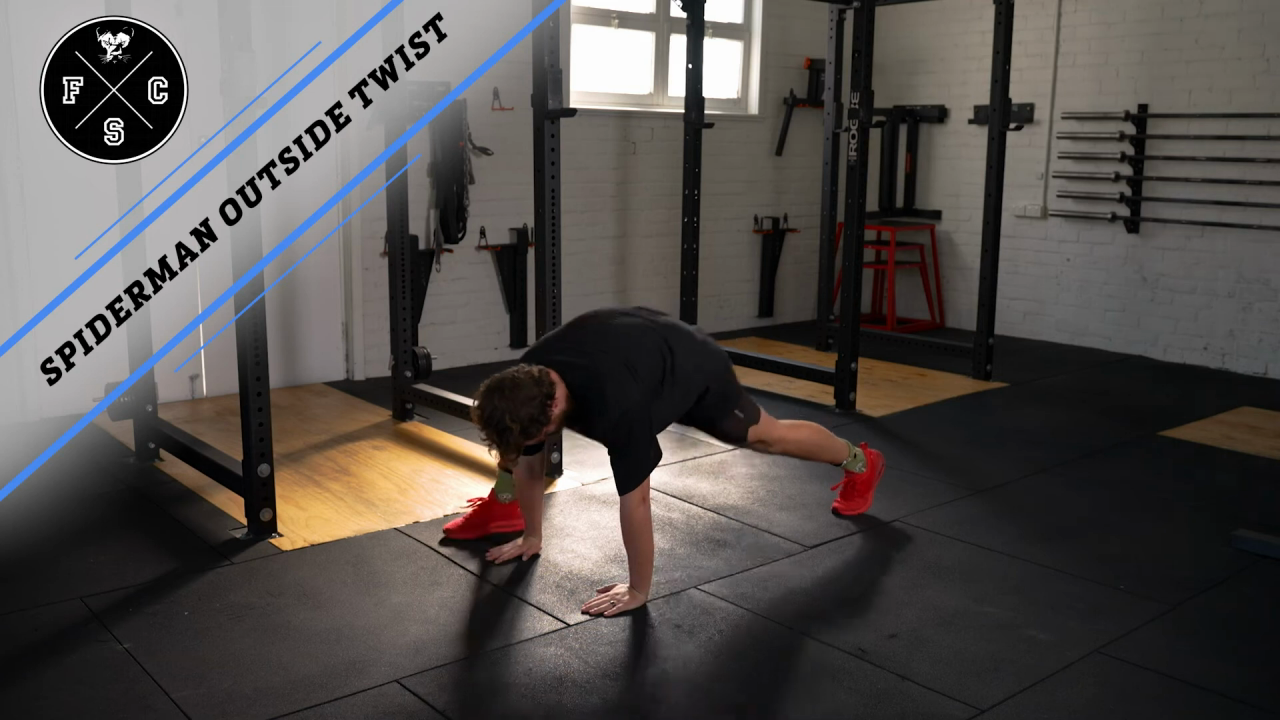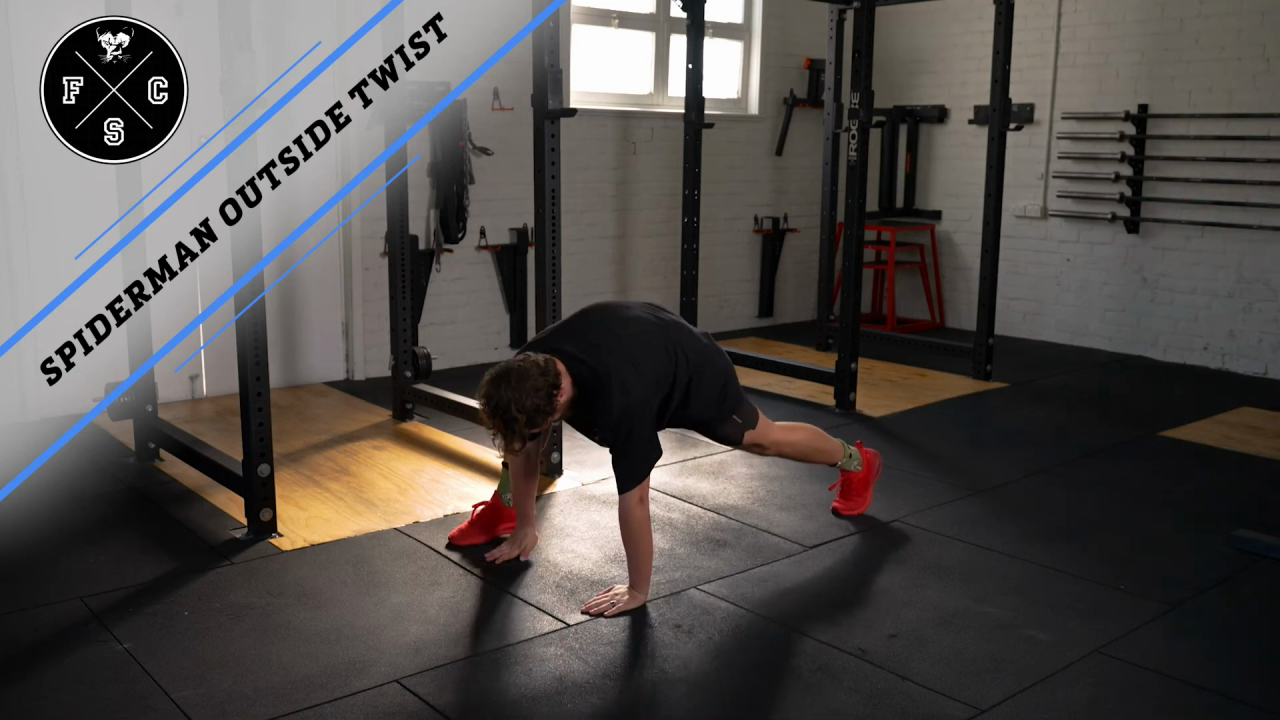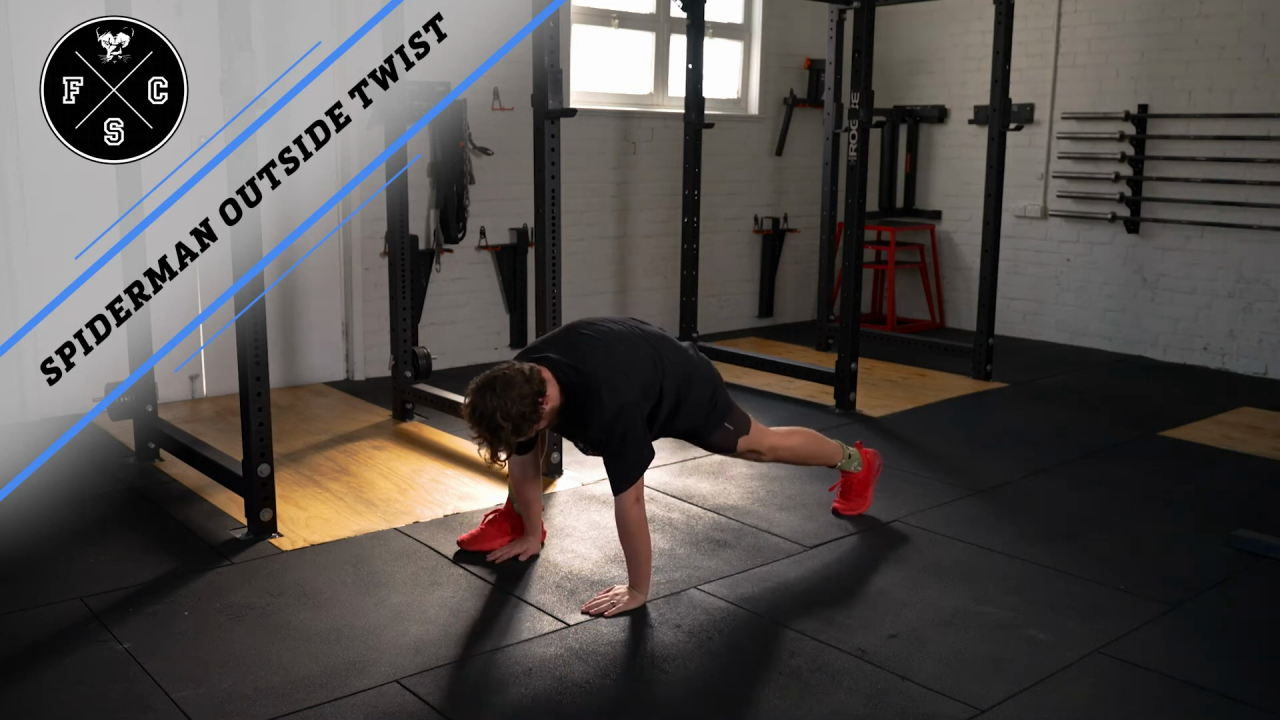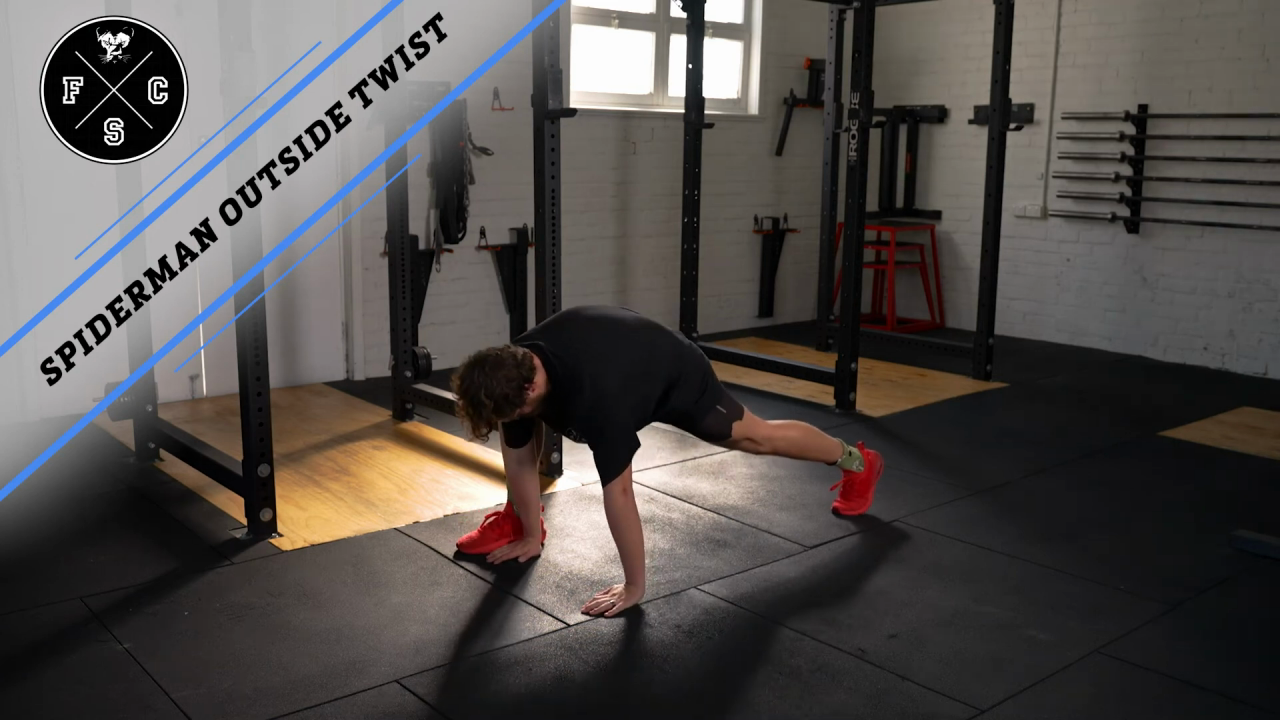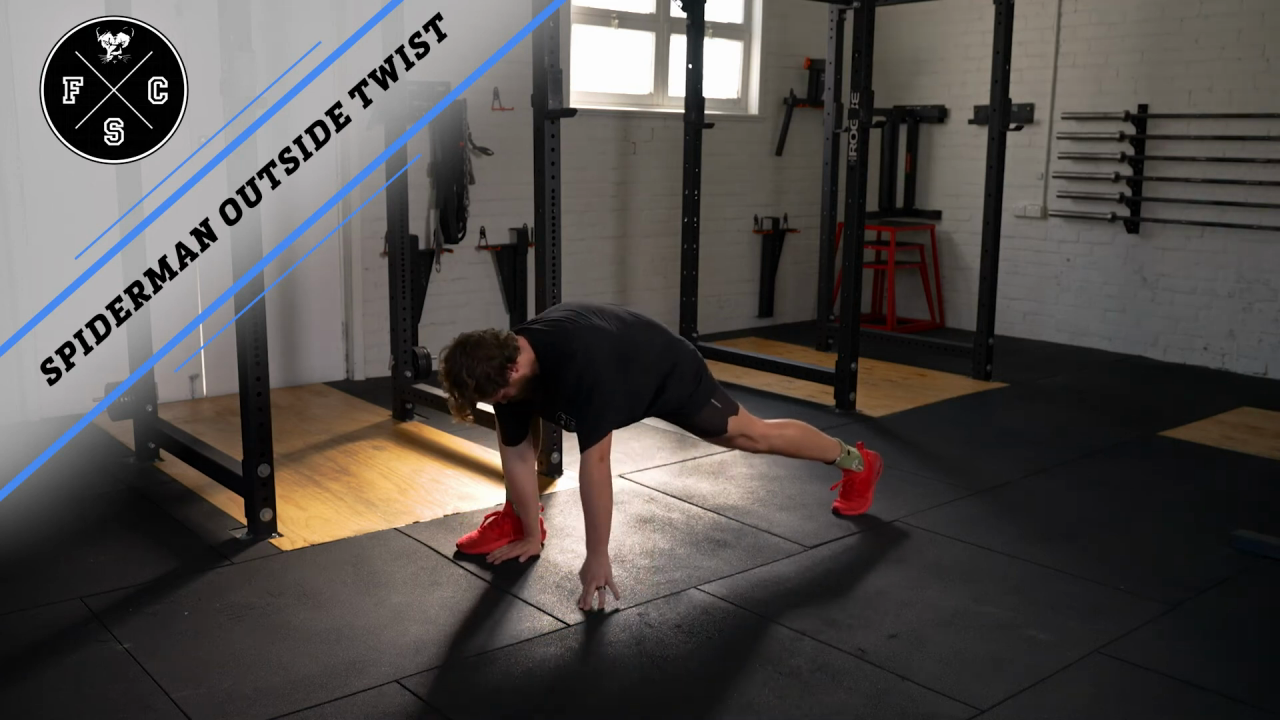
dt=0.7s
person 1, frame 1
left shoulder: (615, 404)
right shoulder: (525, 386)
left elbow: (635, 501)
right elbow: (527, 459)
left wrist: (637, 590)
right wrist: (532, 535)
left hip: (694, 372)
right hip: (637, 348)
left knee: (764, 435)
left ankle: (859, 462)
right ankle: (504, 506)
person 1, frame 2
left shoulder: (618, 400)
right shoulder: (527, 375)
left elbow: (634, 500)
right elbow: (524, 447)
left wrist: (637, 590)
right wrist: (524, 526)
left hip: (697, 374)
right hip: (641, 340)
left knee: (762, 438)
left ankle: (855, 462)
right ankle: (505, 508)
person 1, frame 3
left shoulder: (606, 405)
right shoulder: (520, 382)
left elbow: (629, 501)
right elbow: (523, 460)
left wrist: (637, 590)
right wrist: (530, 533)
left hip: (684, 387)
right hip: (631, 358)
left knee: (760, 445)
left ankle: (855, 462)
right ankle: (516, 517)
person 1, frame 4
left shoulder: (592, 394)
right shoulder: (512, 372)
left elbow: (618, 491)
right elbow: (518, 455)
left wrist: (634, 586)
right wrist: (530, 534)
left hip: (675, 374)
right hip: (619, 351)
left knee: (754, 435)
right knee: (522, 435)
left ankle: (855, 461)
right ankle: (513, 519)
person 1, frame 5
left shoulder: (581, 363)
right shoulder: (505, 364)
left elbow: (595, 464)
right elbow: (517, 454)
left wrist: (598, 557)
right wrist: (530, 535)
left hip: (671, 373)
right hip: (624, 374)
left knee: (750, 434)
right knee: (522, 426)
left ankle: (856, 461)
right ankle: (515, 518)
